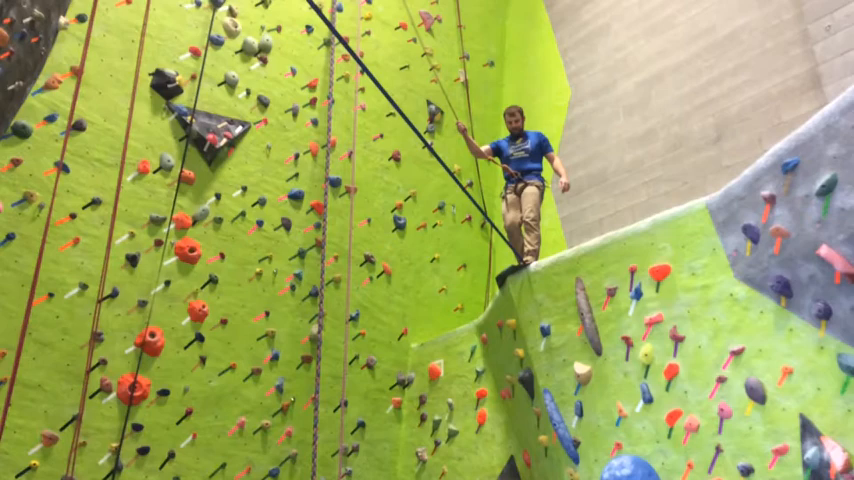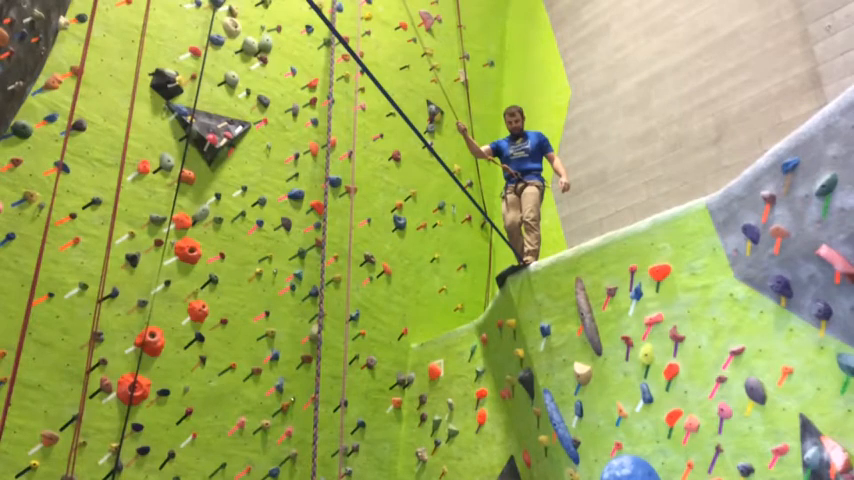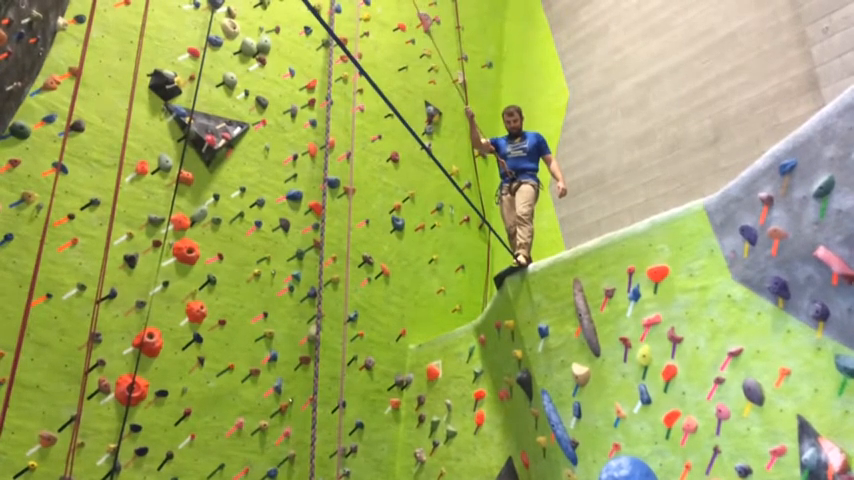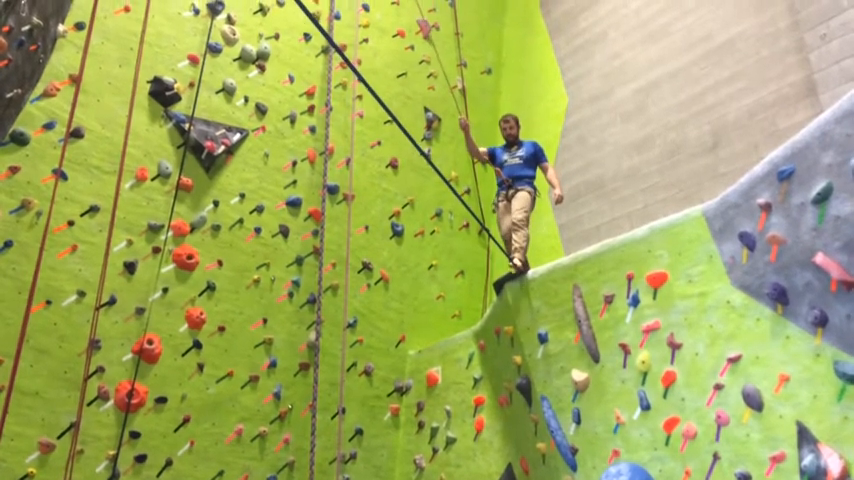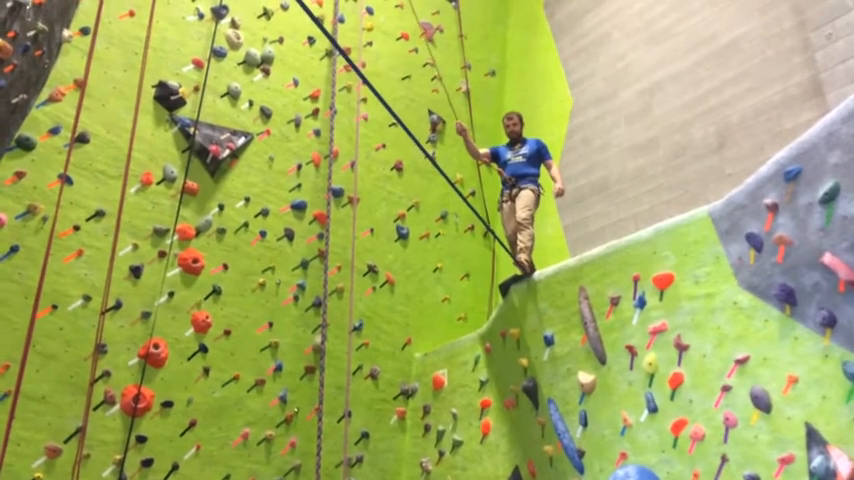
dt=1s
person 1, frame 1
left shoulder: (537, 137)
right shoulder: (501, 144)
left elbow: (553, 159)
right elbow: (479, 153)
left wrist: (563, 176)
right wrist: (466, 135)
left hip: (532, 182)
right hip: (511, 187)
left knee: (530, 219)
right knee: (511, 224)
left ankle: (530, 261)
right ankle: (522, 261)
person 1, frame 2
left shoulder: (537, 137)
right shoulder: (501, 144)
left elbow: (553, 158)
right elbow: (479, 152)
left wrist: (563, 176)
right wrist: (465, 135)
left hip: (532, 182)
right hip: (511, 187)
left knee: (530, 219)
right knee: (510, 223)
left ankle: (530, 260)
right ankle: (522, 260)
person 1, frame 3
left shoulder: (535, 138)
right shoulder: (499, 142)
left elbow: (550, 161)
right elbow: (478, 144)
left wrist: (560, 180)
right wrist: (472, 121)
left hip: (527, 182)
right hip: (506, 187)
left knee: (523, 215)
right knee: (511, 227)
left ankle: (523, 255)
right ankle: (526, 264)
person 1, frame 4
left shoulder: (532, 146)
right shoulder: (496, 151)
left elbow: (547, 169)
right elbow: (475, 153)
left wrist: (557, 187)
right wrist: (467, 133)
left hip: (523, 189)
right hip: (503, 194)
left knee: (519, 220)
right knee: (506, 233)
left ankle: (518, 258)
right ankle: (524, 271)
person 1, frame 5
left shoulder: (536, 144)
right shoulder: (500, 150)
left elbow: (551, 166)
right elbow: (477, 154)
left wrist: (558, 182)
right wrist: (466, 136)
left hip: (528, 187)
right hip: (507, 193)
left knee: (523, 219)
right knee: (511, 235)
left ankle: (524, 259)
right ankle: (529, 271)
